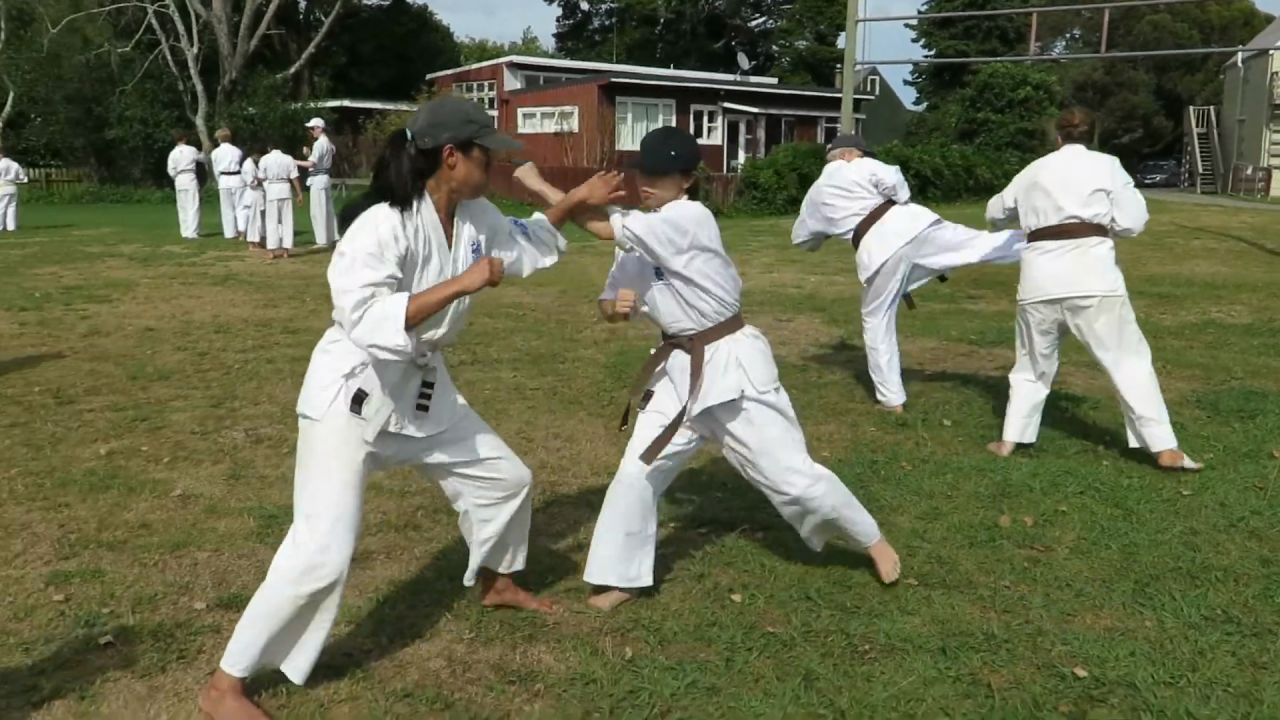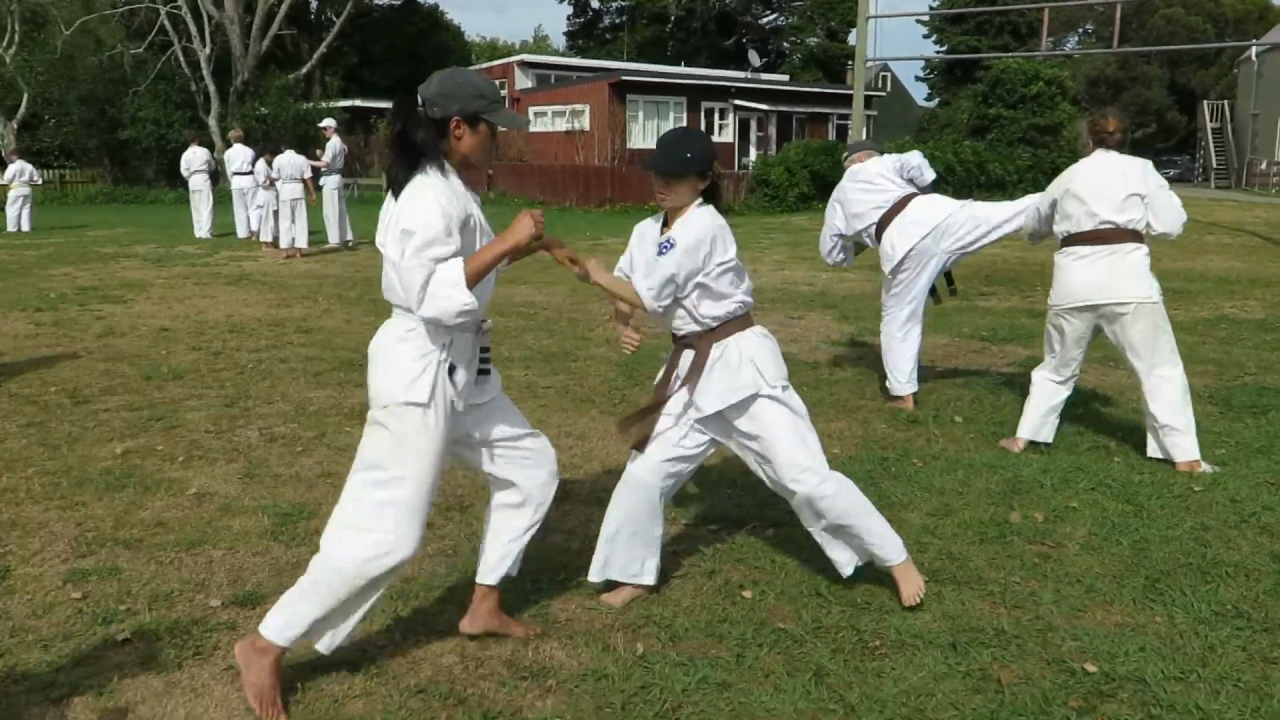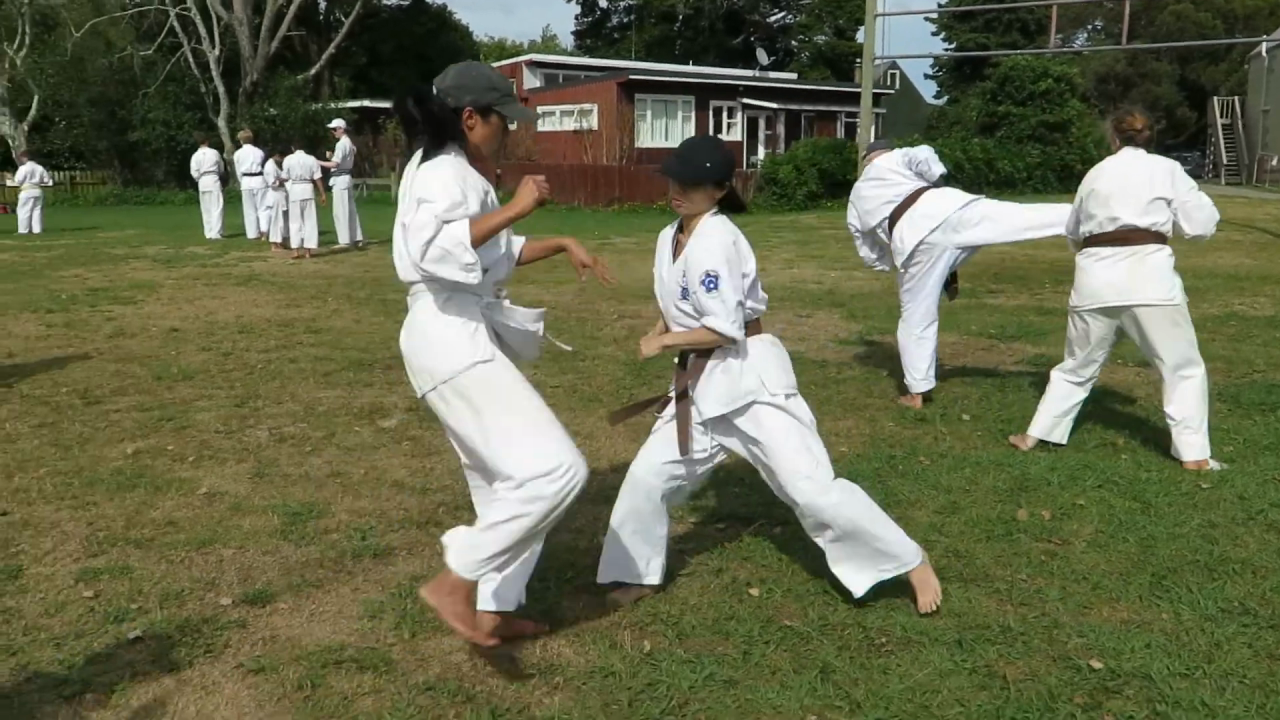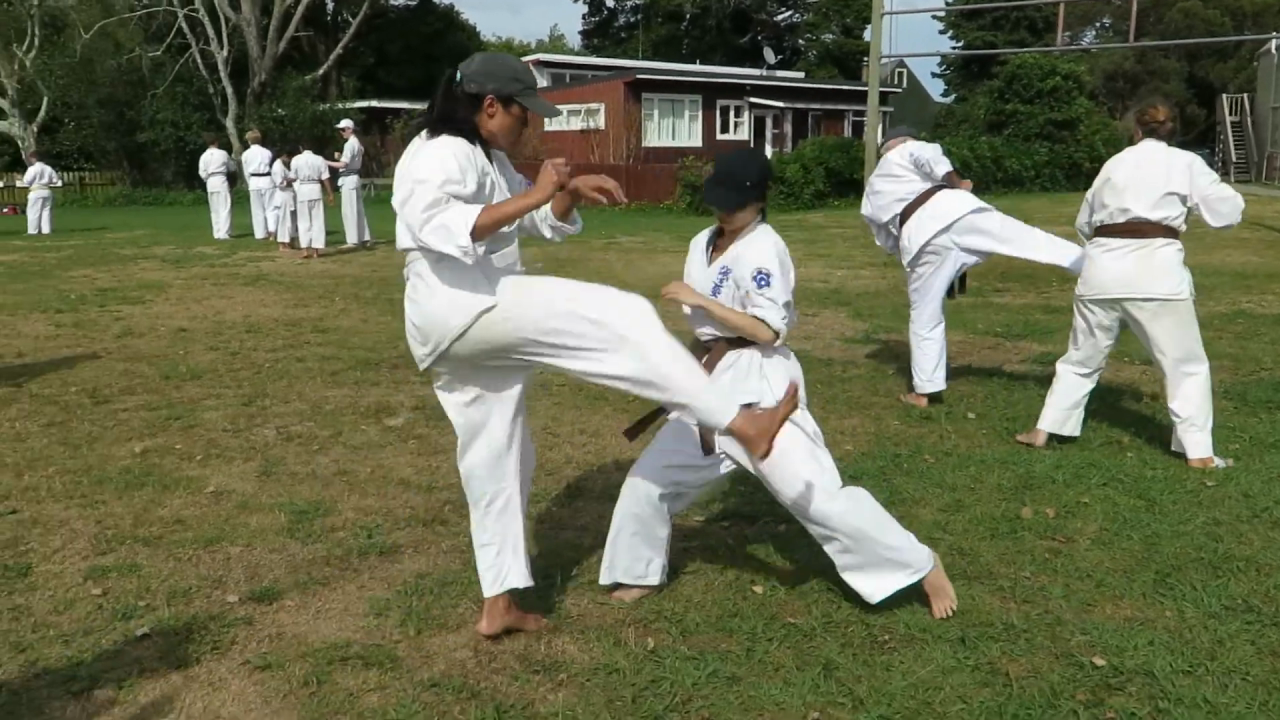
dt=0.1s
person 1, frame 1
left shoulder: (471, 215)
right shoulder: (383, 226)
left elbow: (517, 247)
right elbow: (370, 326)
left wrist: (579, 200)
right wrist: (461, 283)
left hip: (423, 390)
right hip: (353, 390)
left knee: (504, 479)
right knee: (321, 553)
left ankle: (497, 583)
person 1, frame 2
left shoulder: (445, 186)
right shoulder: (429, 194)
right elbow: (433, 294)
left wrist: (516, 244)
right wrist: (505, 242)
left hip: (460, 367)
right hip: (421, 371)
left knee: (529, 468)
right knee: (390, 541)
left ankle: (486, 606)
right ankle: (264, 648)
person 1, frame 3
left shoulder: (455, 173)
right shoulder: (439, 172)
left elbow: (496, 253)
right elbow: (439, 253)
left wrist: (560, 244)
right wrist: (515, 208)
left hip: (467, 338)
right hip: (450, 342)
left knee: (505, 483)
right knee: (553, 471)
left ankle: (494, 612)
right ankle: (456, 583)
person 1, frame 4
left shoulder: (483, 160)
right shoulder: (439, 153)
left elbow: (544, 218)
right elbow: (442, 229)
left wrist: (575, 189)
right wrist: (528, 198)
left hip: (455, 336)
right hip: (461, 307)
left knee: (494, 464)
right knee: (619, 321)
left ankle: (498, 604)
right ankle: (741, 423)
person 2, frame 1
left shoulder: (691, 219)
right shoulder: (638, 242)
left elbow: (608, 228)
right elbow: (611, 302)
left wrist: (541, 188)
right wrist: (618, 302)
left hip: (733, 363)
right hip: (680, 370)
left knee: (791, 473)
right knee: (637, 473)
left ankle: (868, 537)
right ankle: (622, 577)
person 2, frame 2
left shoulder: (702, 228)
right shoulder: (646, 232)
left elbow: (643, 295)
right elbow: (629, 293)
left wrist: (597, 275)
right wrist: (624, 315)
left hip: (738, 364)
right hip: (689, 374)
left knee: (805, 477)
right knee: (644, 474)
left ankle: (894, 558)
right ankle: (632, 574)
person 2, frame 3
left shoulder: (720, 242)
right shoulder: (670, 238)
left elbow: (723, 331)
left wrist: (666, 342)
right wrist: (661, 331)
left hip: (748, 373)
right hip: (701, 380)
left knee: (810, 487)
right knee: (647, 477)
left ankle: (912, 562)
right ankle: (637, 574)
person 2, frame 4
left shoulder: (767, 251)
right shoulder: (701, 245)
left elbow: (765, 332)
left wrist: (699, 303)
left hip: (763, 385)
right hip: (717, 386)
left knee: (818, 495)
right knee: (647, 477)
left ankle: (925, 569)
right ankle: (640, 573)
person 3, frame 1
left shoulder: (1035, 170)
right shoulder: (1106, 165)
left elbow: (996, 212)
right elbow: (1132, 221)
left wrist: (1035, 214)
left hip: (1041, 271)
right hip: (1090, 269)
left knee: (1033, 362)
right knee: (1128, 357)
left ankle: (1009, 440)
right ankle: (1165, 449)
person 3, frame 2
left shoulder: (1069, 177)
right shoulder: (1141, 169)
left elbow: (1034, 225)
right elbow: (1171, 224)
left hip: (1074, 278)
right hip: (1125, 275)
left knee: (1059, 364)
right knee: (1160, 367)
left ankle: (1022, 437)
right ankle: (1185, 456)
person 3, frame 3
left shoulder: (1095, 175)
right shoulder: (1166, 170)
left elbow: (1076, 234)
right elbow: (1202, 224)
left hip: (1096, 278)
right hip: (1148, 276)
left knee: (1078, 365)
right knee: (1182, 367)
left ankle: (1033, 436)
right ankle: (1194, 455)
person 3, frame 4
left shoulder: (1115, 164)
right shoulder: (1186, 163)
left elbow: (1088, 223)
right elbow: (1228, 211)
right wrist: (1197, 198)
left hip: (1104, 268)
right hip: (1155, 270)
left knee: (1084, 358)
right knee: (1186, 362)
left ankle: (1042, 431)
right ankle: (1198, 452)
person 4, frame 1
left shoulder: (814, 196)
right shoulder: (856, 167)
left elbow: (801, 238)
right elbow: (890, 180)
right wrist: (904, 202)
left hip: (876, 249)
right hip: (909, 226)
left knee: (877, 327)
right knee: (983, 243)
left ankle: (892, 400)
person 4, frame 2
left shoulder: (836, 200)
right shoulder: (875, 164)
left elbow: (832, 255)
right elbow: (913, 162)
left wrist: (858, 244)
right wrist: (921, 189)
left hip: (900, 239)
right hip: (935, 213)
left knee: (898, 321)
right knee: (1010, 214)
left ankle: (904, 394)
person 4, frame 3
left shoulder: (857, 199)
right shoulder: (890, 161)
left elbow: (874, 257)
right elbow: (921, 157)
right wrist: (936, 186)
left hip: (913, 237)
right hip: (946, 209)
left knee: (916, 319)
right knee: (1029, 218)
left ankle: (917, 392)
person 4, frame 4
left shoulder: (871, 193)
right shoulder: (900, 155)
left elbow: (888, 243)
right elbow: (925, 154)
right wrist: (954, 180)
left hip: (918, 239)
right hip: (952, 214)
left knee: (925, 318)
right knee: (1031, 240)
left ankle: (922, 391)
